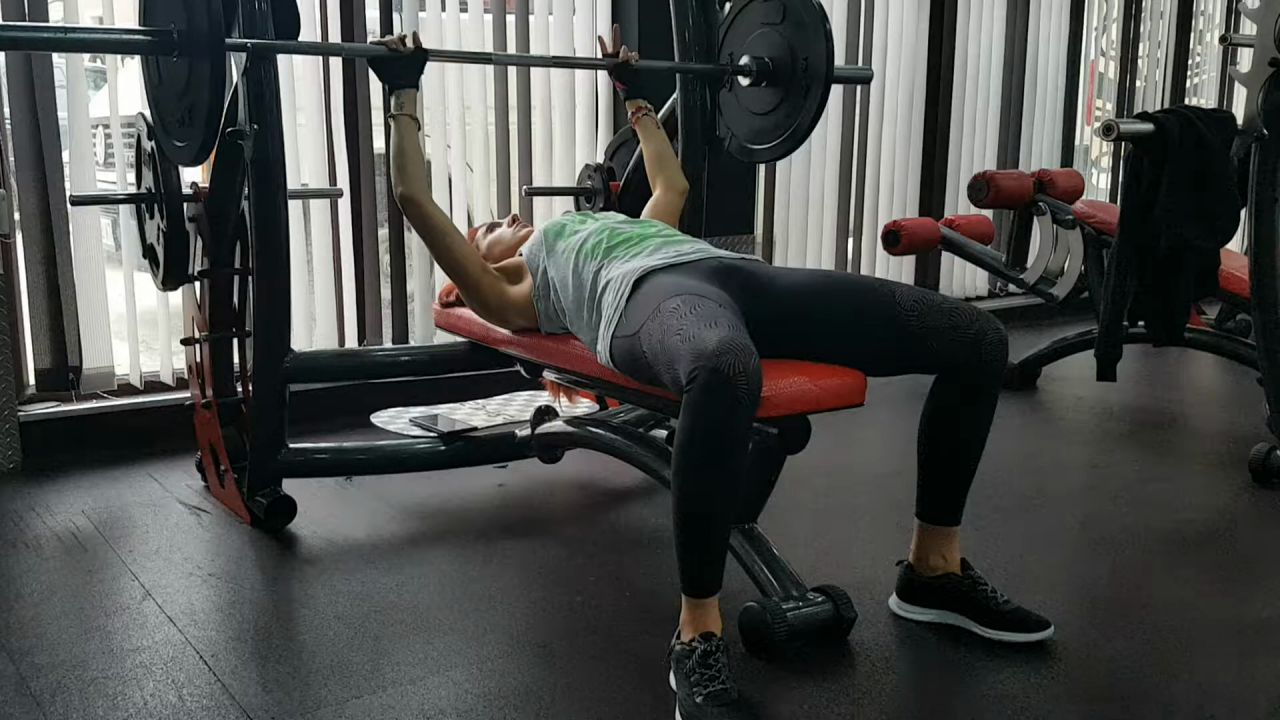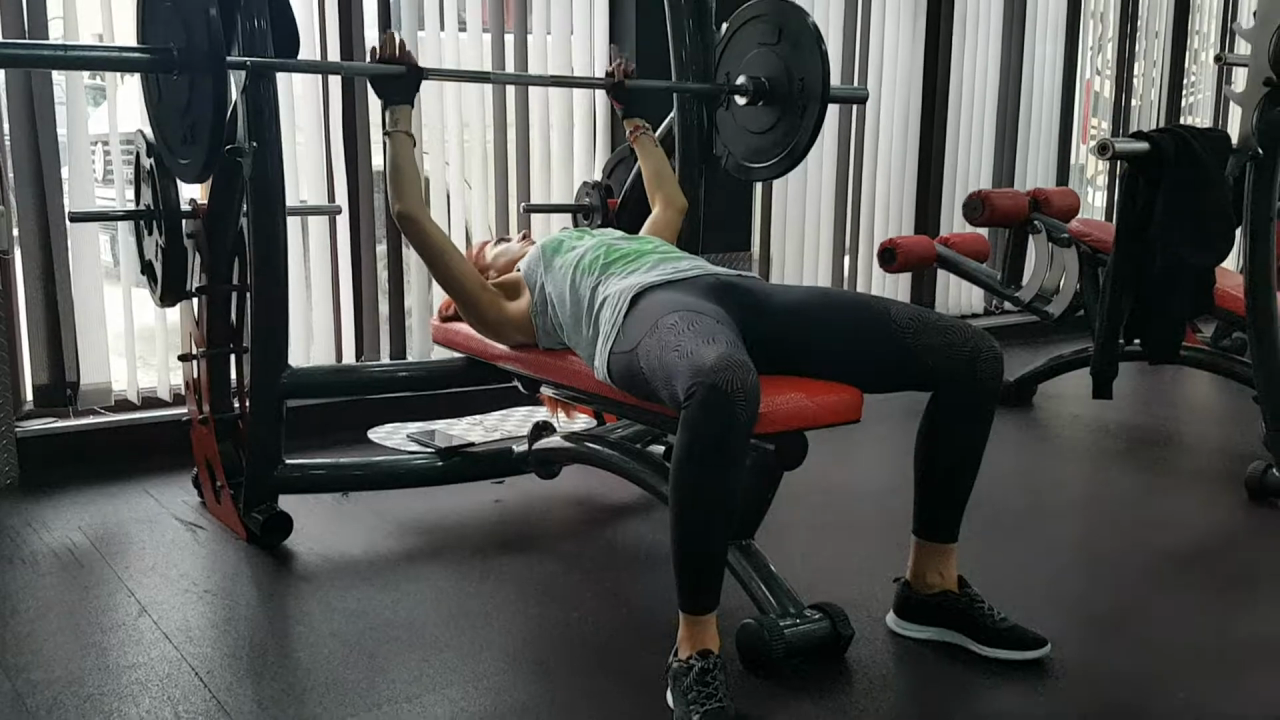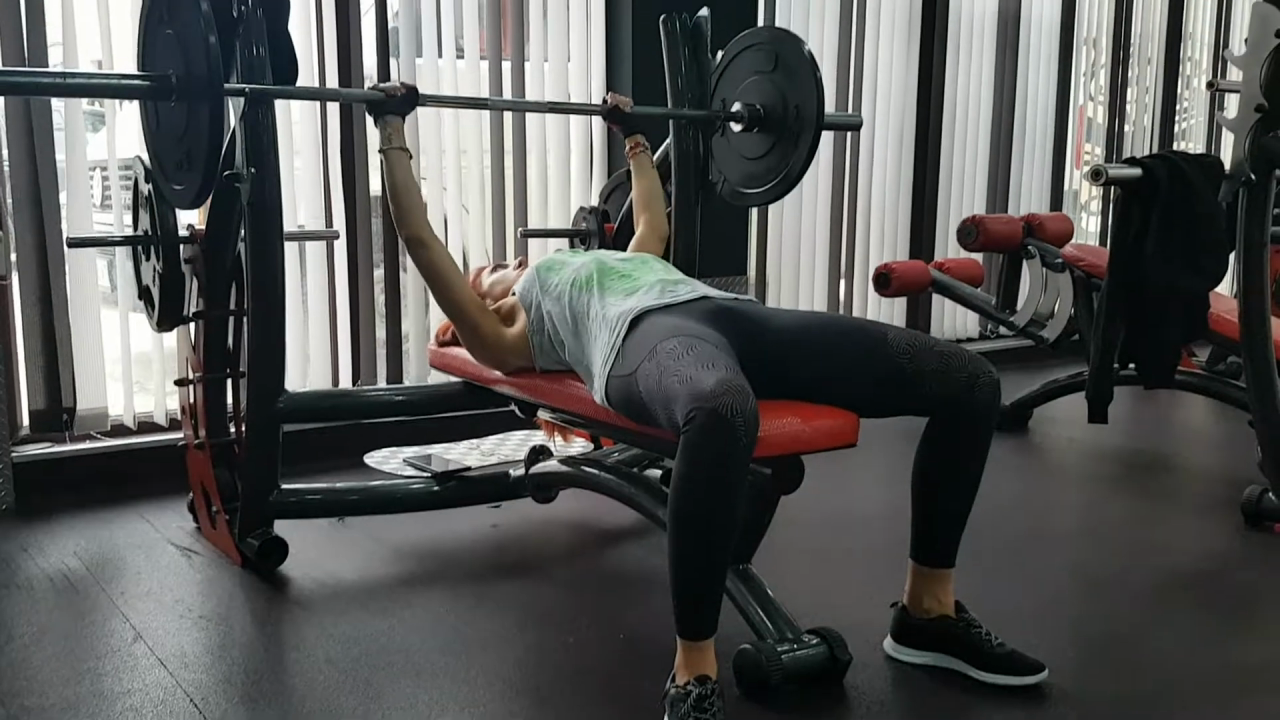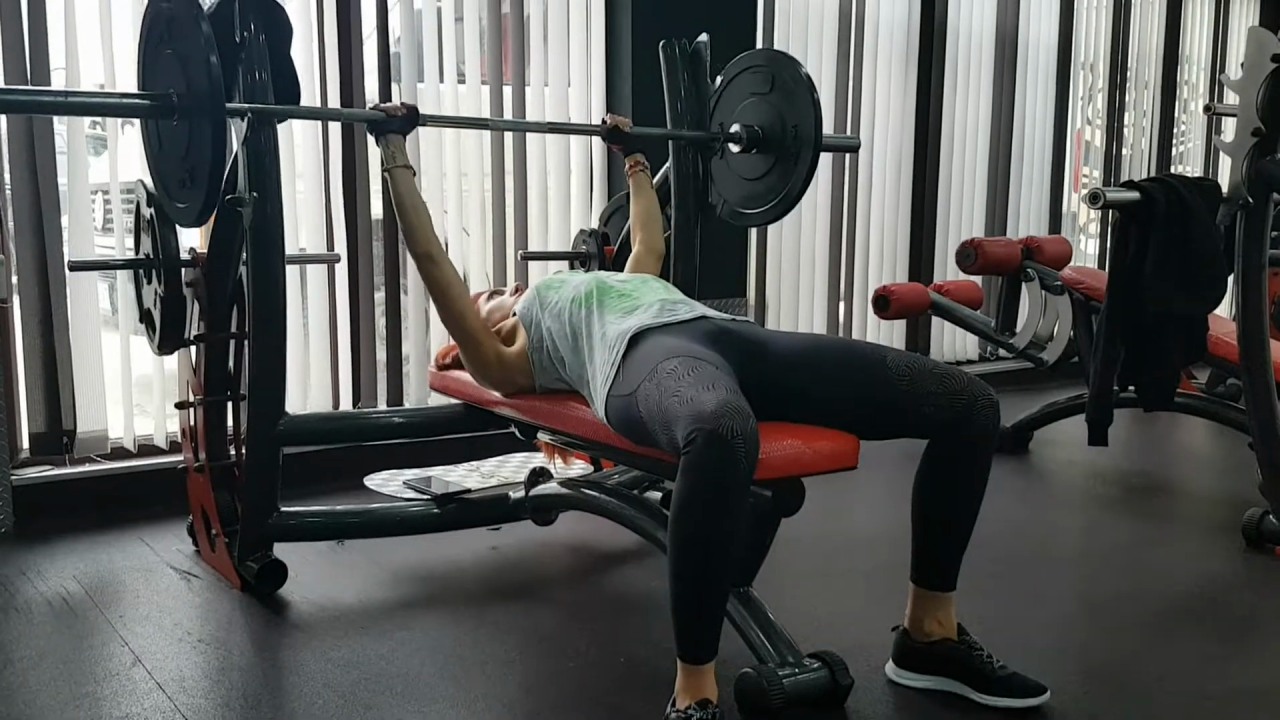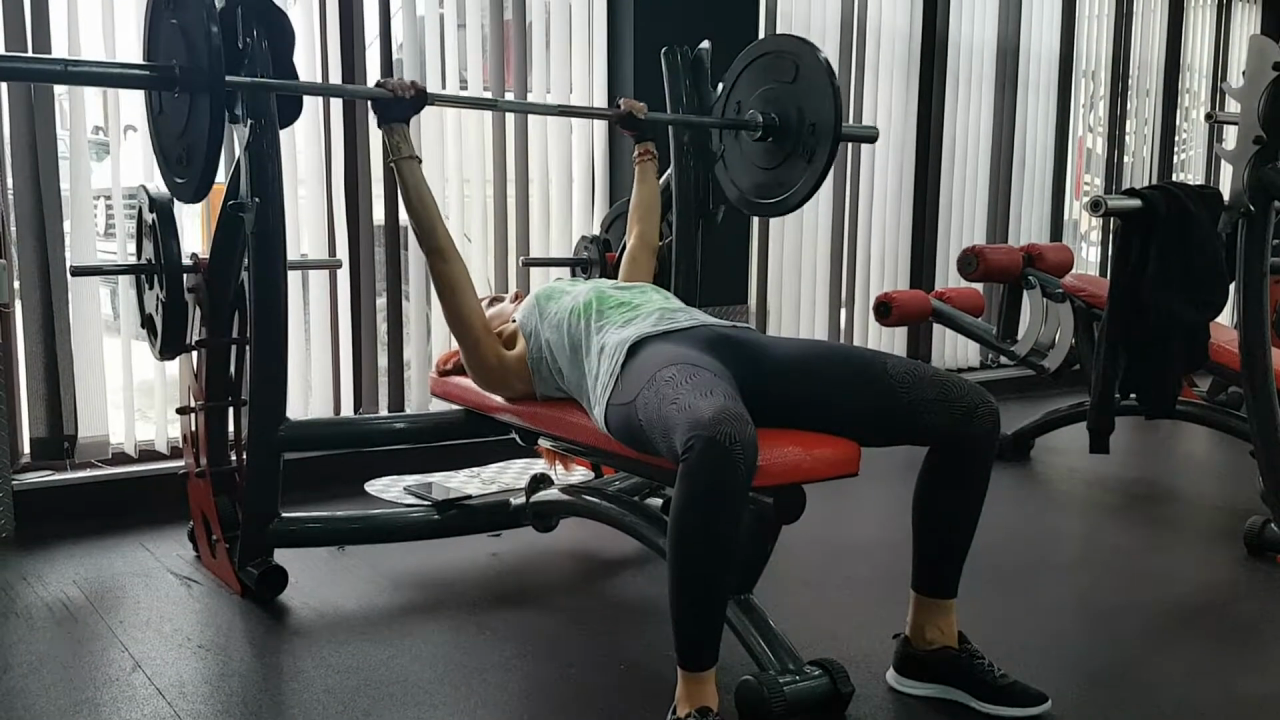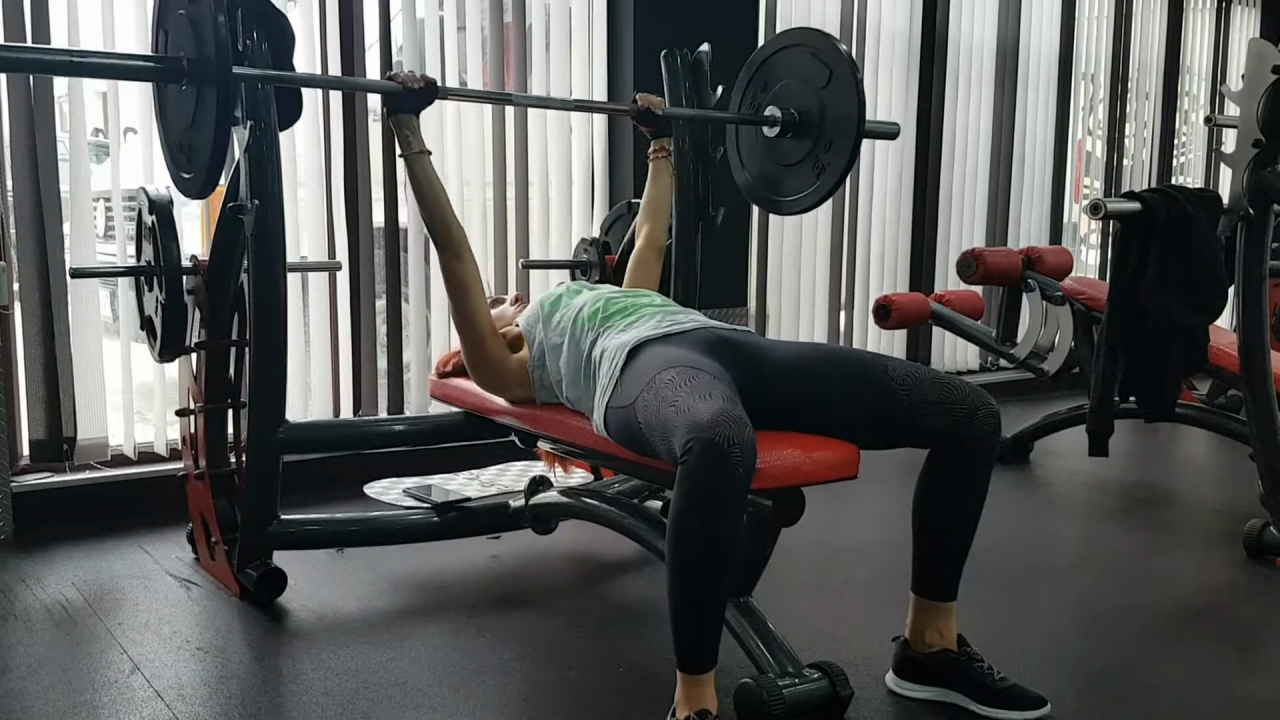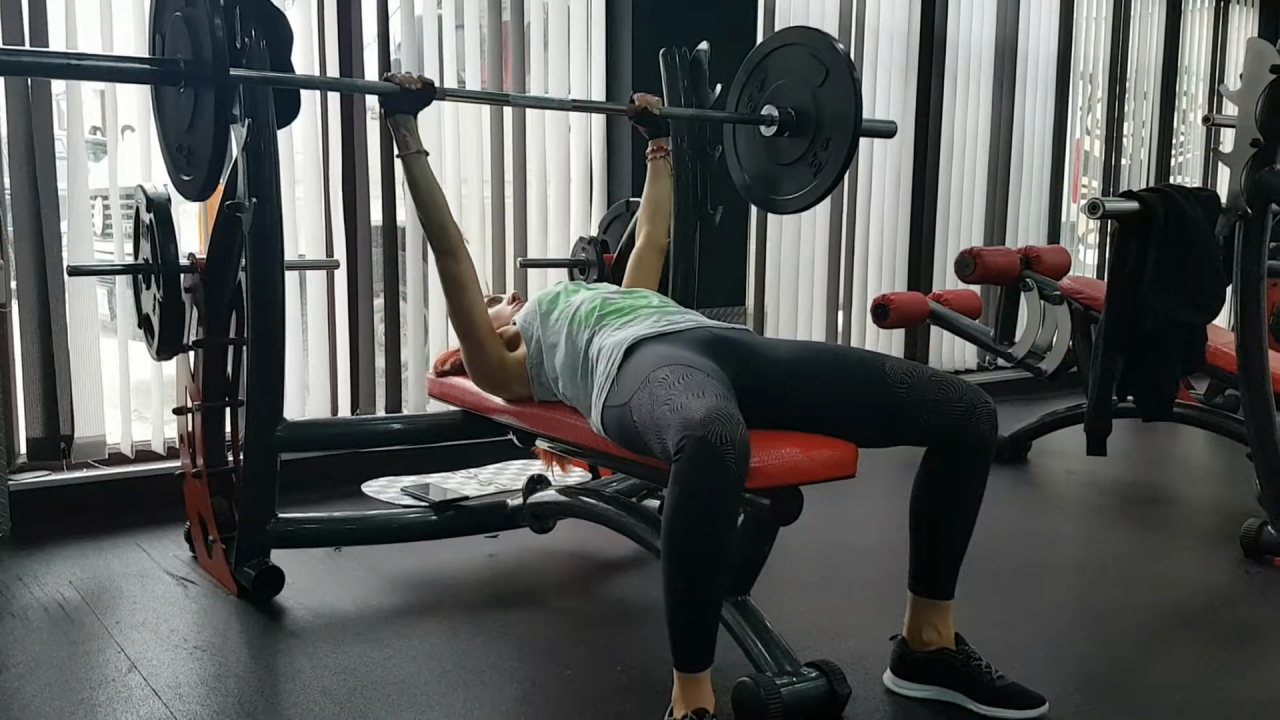
dt=0.4s
person 1, frame 1
left shoulder: (606, 230)
right shoulder: (515, 295)
left elbow: (672, 185)
right elbow: (416, 199)
left wrist: (636, 97)
right wrist: (403, 93)
left hip: (733, 274)
right hip: (650, 292)
left knee: (976, 340)
right knee: (724, 367)
left ankle: (933, 570)
right ankle: (697, 635)
person 1, frame 2
left shoulder: (605, 249)
right shoulder: (511, 313)
left elbow: (671, 204)
right elbow: (413, 216)
left wrist: (632, 116)
right wrist: (398, 107)
left hip: (731, 290)
right hip: (648, 309)
left knee: (970, 357)
right knee: (722, 383)
left ankle: (931, 587)
right ankle: (694, 652)
person 1, frame 3
left shoulder: (594, 278)
right shoulder: (507, 338)
left elbow: (654, 226)
right elbow: (419, 237)
left wrist: (633, 139)
right wrist: (392, 129)
left knee: (968, 382)
right knee: (721, 410)
left ankle: (928, 612)
person 1, frame 4
left shoulder: (593, 300)
right shoulder: (508, 360)
left elbow: (649, 247)
right elbow: (430, 257)
left wrist: (633, 158)
right wrist: (394, 149)
left knee: (968, 405)
right knee: (721, 432)
left ankle: (928, 634)
person 1, frame 5
left shoulder: (592, 306)
right shoulder: (506, 367)
left elbow: (641, 241)
right elbow: (441, 253)
left wrist: (644, 148)
right wrist: (398, 137)
left hip: (729, 342)
left knee: (968, 412)
right knee: (720, 439)
left ankle: (930, 644)
person 1, frame 6
left shoulder: (604, 307)
right shoulder: (508, 368)
left elbow: (650, 239)
right elbow: (452, 249)
left wrist: (659, 142)
right wrist: (409, 130)
left hip: (729, 346)
right hip: (645, 365)
left knee: (968, 414)
right knee: (719, 442)
left ankle: (929, 648)
person 1, frame 7
left shoulder: (604, 309)
right shoulder: (506, 368)
left elbow: (652, 240)
right elbow: (450, 252)
left wrist: (658, 143)
right wrist: (406, 130)
left hip: (728, 346)
left knee: (966, 413)
right knee: (712, 441)
left ankle: (927, 646)
